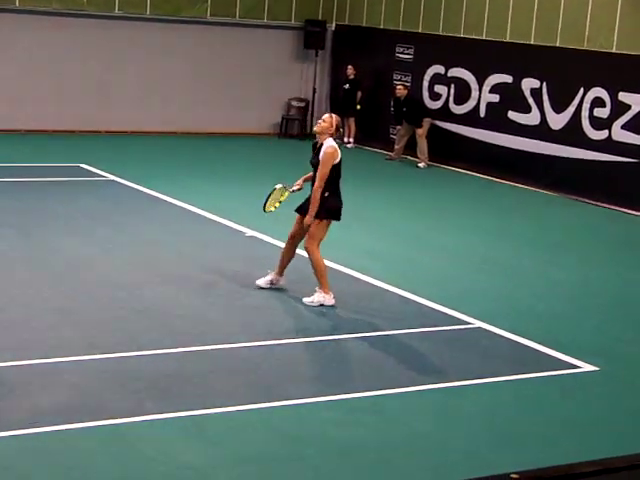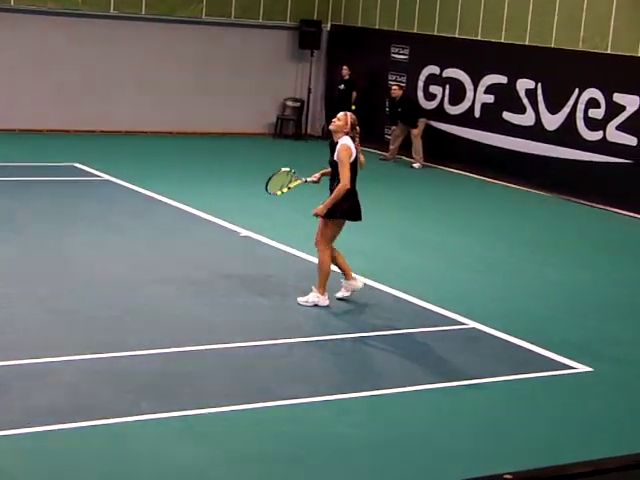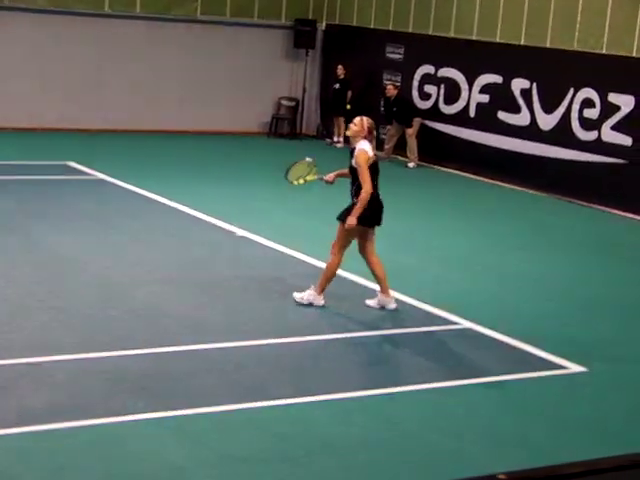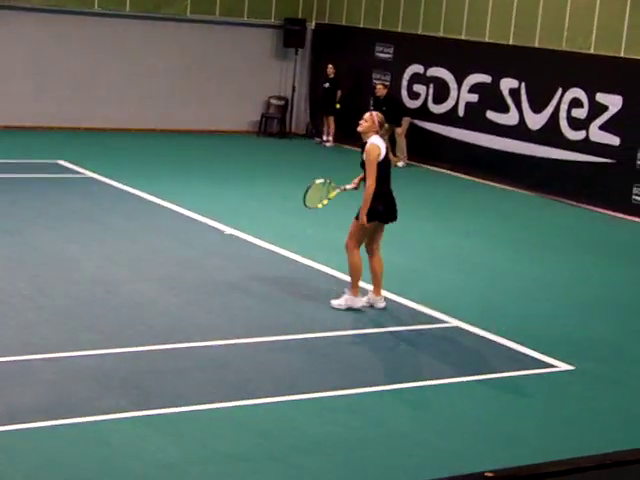
dt=0.2s
person 1, frame 1
left shoulder: (329, 149)
right shoulder: (318, 144)
left elbow: (319, 185)
left wrist: (311, 214)
right wrist: (303, 179)
left hip: (326, 202)
right hip: (316, 199)
left knee: (311, 246)
right knee: (293, 238)
left ankle: (325, 293)
right ankle: (277, 276)
person 1, frame 2
left shoulder: (344, 147)
right shoulder: (341, 143)
left elbow: (345, 184)
left wrist: (324, 206)
right wrist: (322, 173)
left hip: (342, 202)
right hip: (340, 200)
left knee: (322, 246)
right knee: (323, 244)
left ankle: (320, 294)
right ankle: (350, 280)
person 1, frame 3
left shoulder: (361, 152)
right shoulder: (363, 148)
left elbow: (366, 189)
left wrist: (353, 216)
right wrist: (336, 174)
left hip: (364, 206)
right hip: (372, 206)
left knee: (337, 249)
right knee: (367, 252)
left ankle: (316, 294)
right ankle: (386, 296)
person 1, frame 4
left shoulder: (371, 146)
right shoulder: (378, 143)
left elbow: (371, 185)
left wrist: (363, 213)
right wrist: (360, 179)
left hip: (377, 203)
right hip: (386, 201)
left knee: (352, 245)
right knee: (372, 248)
left ankle: (353, 296)
right ankle: (376, 296)
